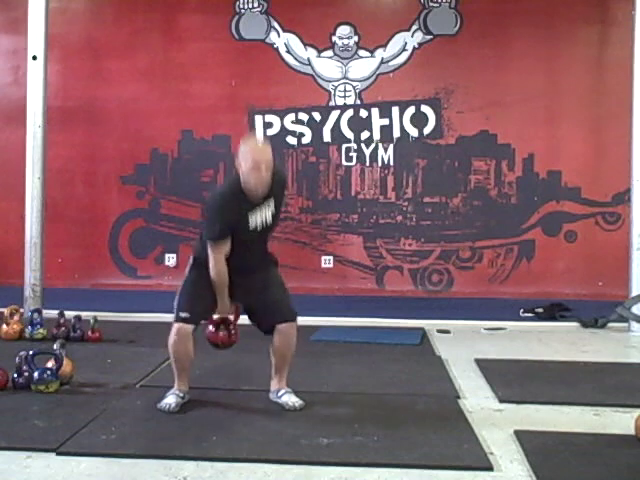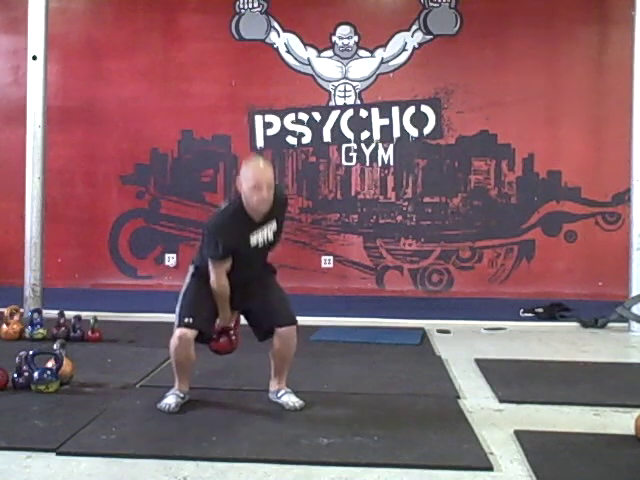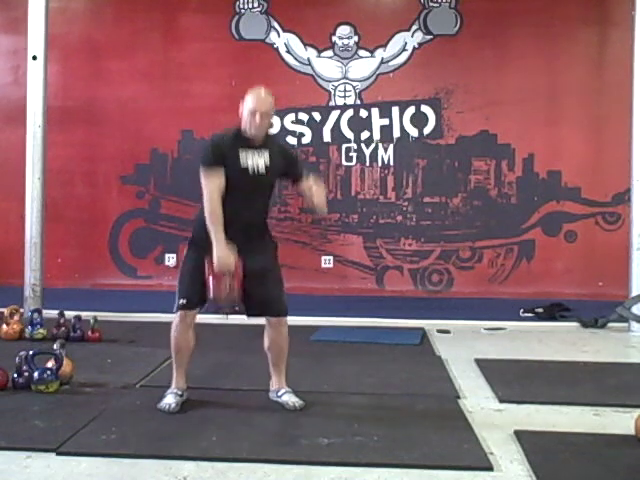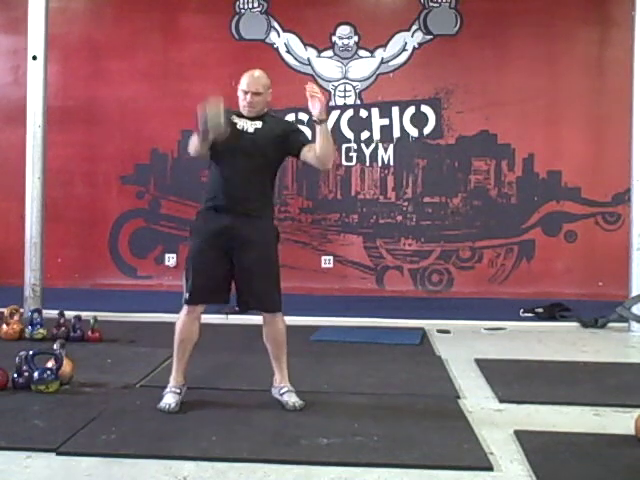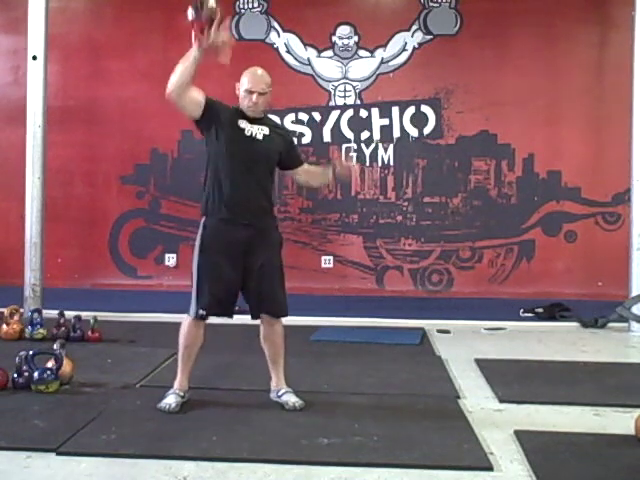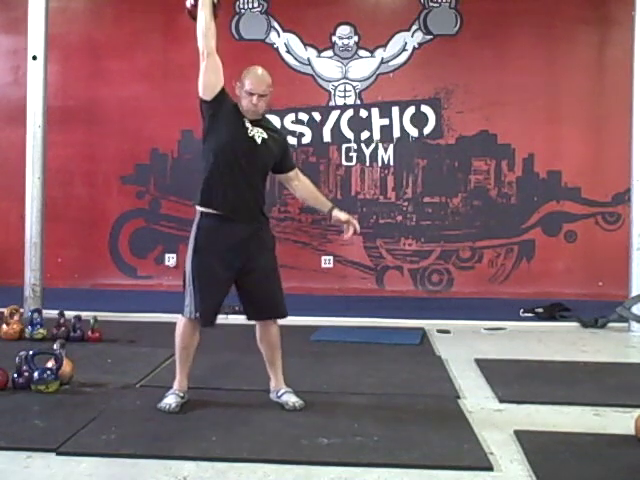
dt=0.2s
person 1, frame 1
left shoulder: (277, 180)
right shoulder: (222, 203)
right elbow: (217, 261)
right wrist: (224, 302)
left hip: (257, 266)
right hip: (211, 269)
left knee: (287, 322)
right knee: (182, 326)
left ankle: (279, 385)
right ankle: (180, 387)
person 1, frame 2
left shoulder: (279, 201)
right shoulder: (223, 224)
right elbow: (218, 277)
right wrist: (225, 313)
left hip: (257, 277)
right hip: (209, 278)
left knee: (287, 328)
right knee: (183, 334)
left ankle: (278, 386)
right ankle: (181, 388)
person 1, frame 3
left shoulder: (281, 152)
right shoulder: (220, 145)
left elbow: (304, 185)
right elbow: (211, 197)
left wrist: (316, 195)
right wrist: (218, 245)
left hip: (257, 243)
right hip: (209, 242)
left knee: (277, 315)
right knee: (185, 312)
left ankle: (279, 385)
right ankle: (178, 386)
person 1, frame 4
left shoulder: (282, 129)
right shoulder: (221, 117)
left elbow: (323, 161)
right elbow: (195, 148)
left wrist: (320, 119)
right wrist: (206, 133)
left hip: (257, 228)
right hip: (213, 224)
left knee: (271, 309)
right knee: (193, 305)
left ankle: (281, 383)
right ankle: (176, 384)
person 1, frame 5
left shoulder: (278, 135)
right shoulder: (217, 116)
left elbow: (304, 175)
right elbow: (174, 91)
left wrist: (334, 171)
right wrist: (199, 50)
left hip: (261, 234)
right hip: (219, 228)
left knee: (271, 312)
right knee: (198, 312)
left ankle: (279, 385)
right ankle: (180, 386)
person 1, frame 6
left shoulder: (274, 137)
right shoulder: (219, 110)
left elbow: (294, 180)
right elbow: (207, 52)
left wrist: (331, 210)
left hip: (255, 233)
right hip: (213, 228)
left knee: (267, 314)
right knee: (194, 312)
left ankle: (278, 386)
right ankle: (179, 386)
